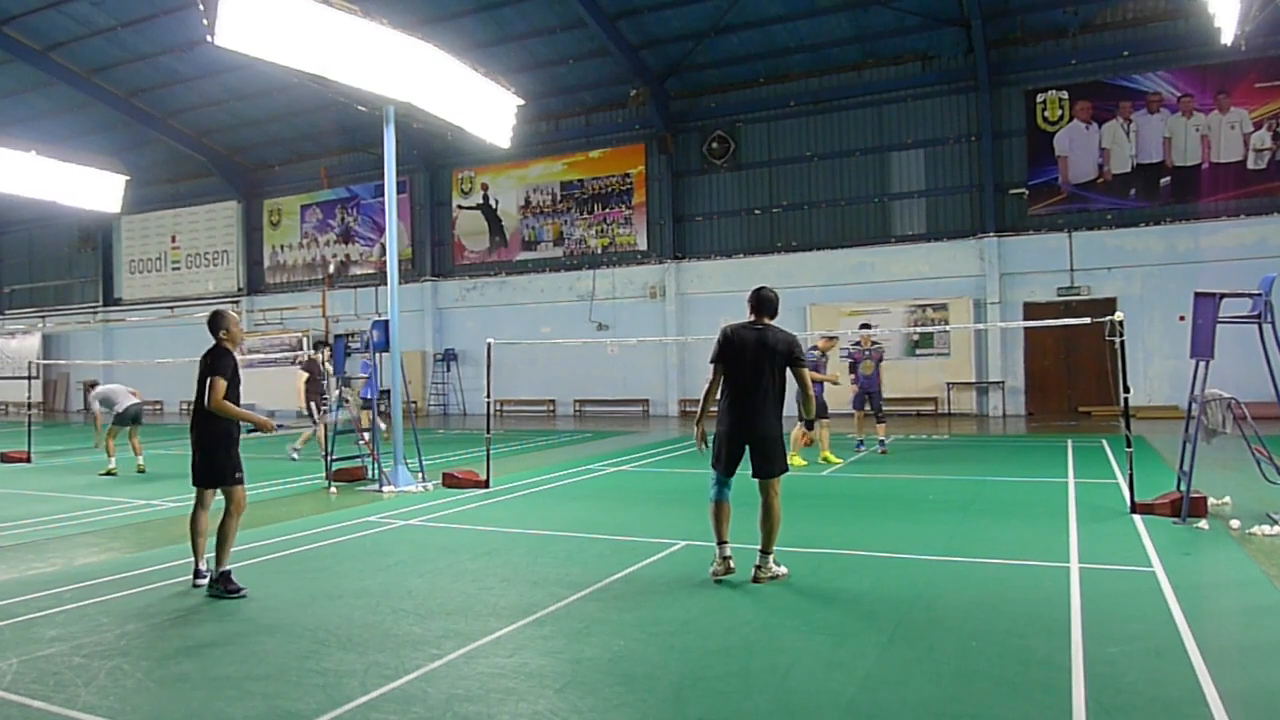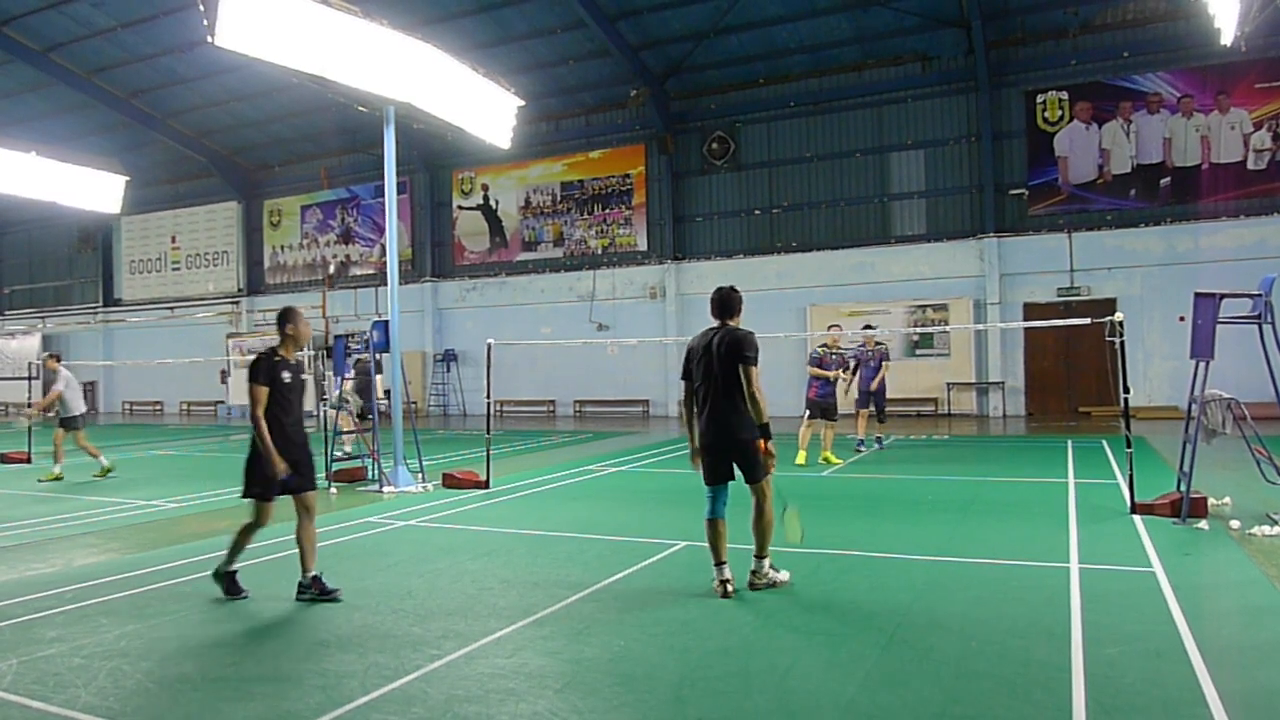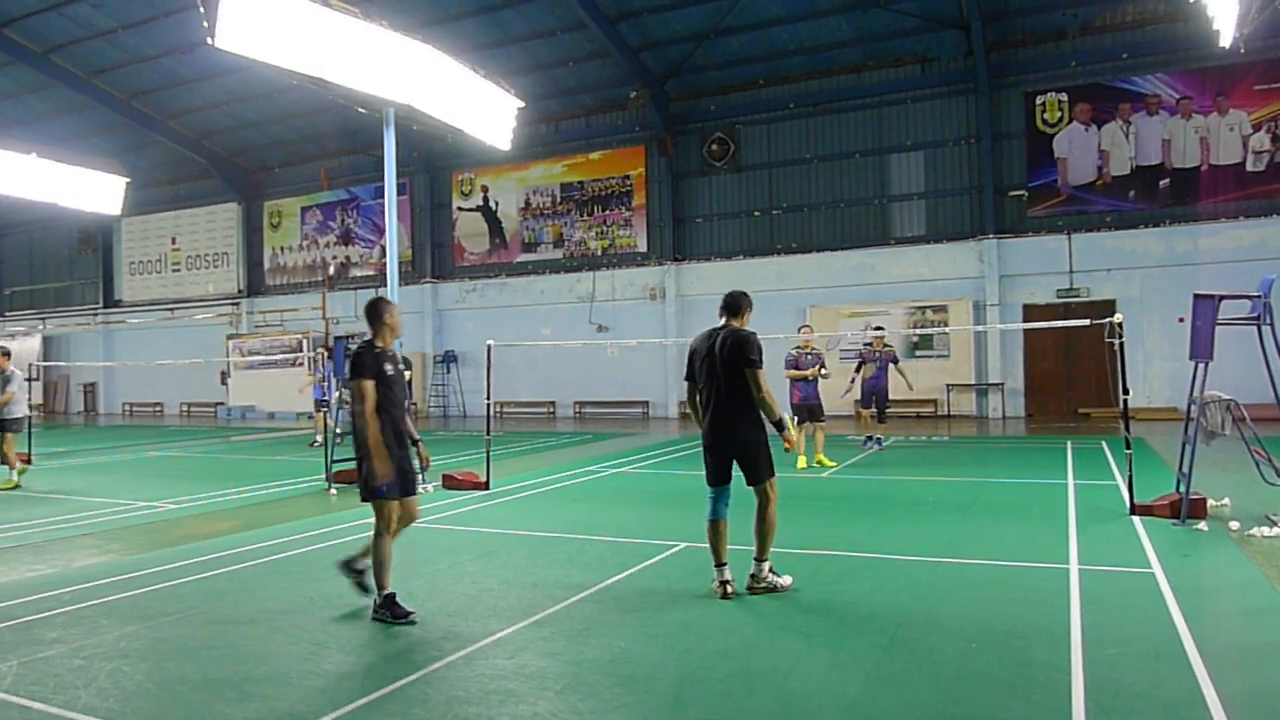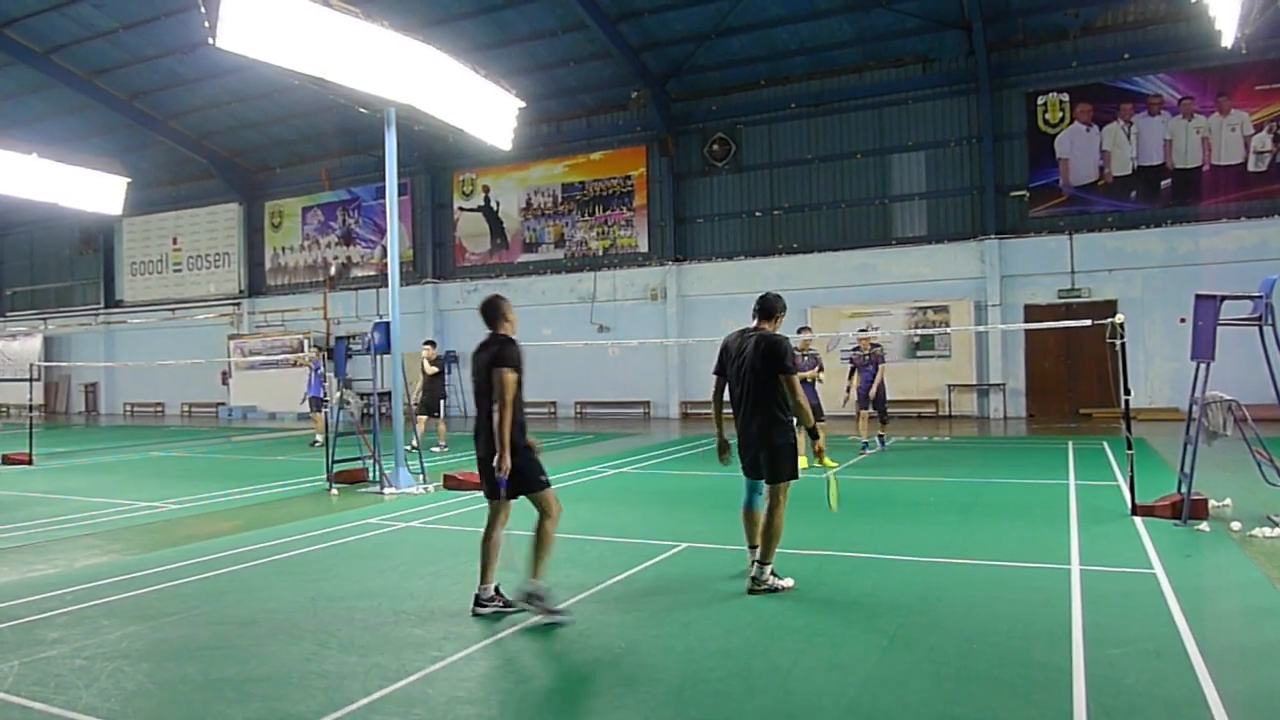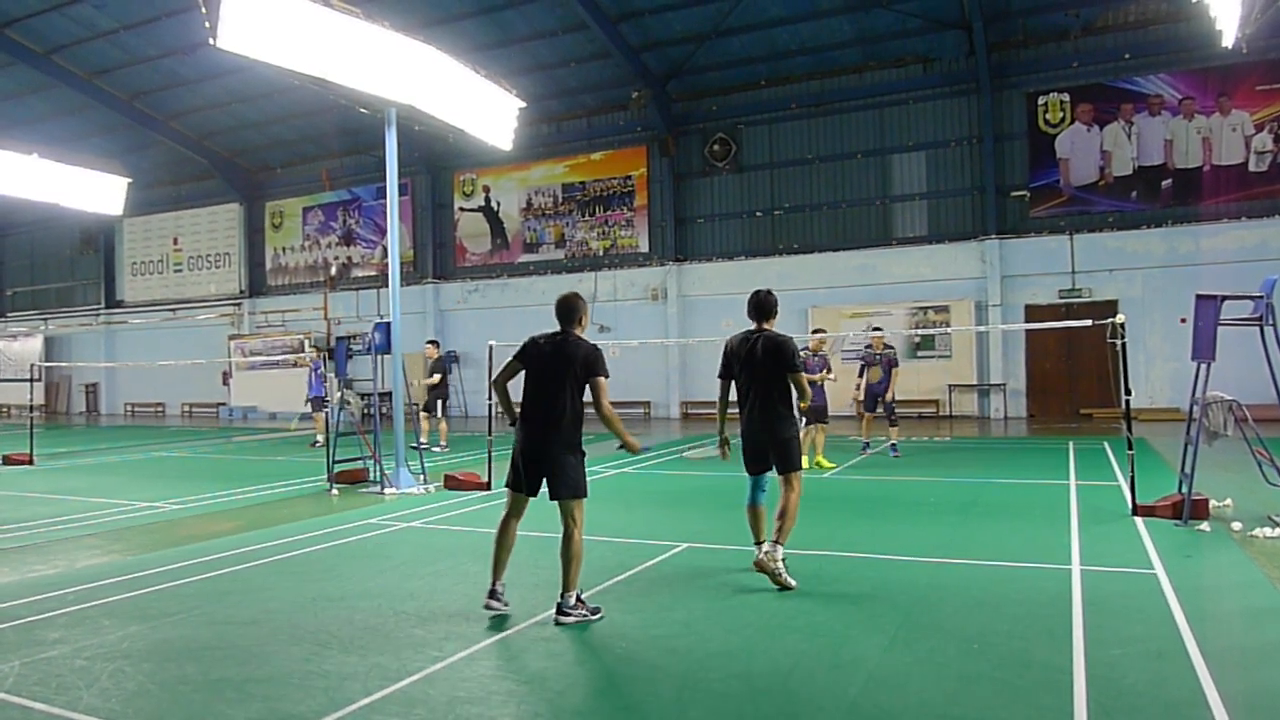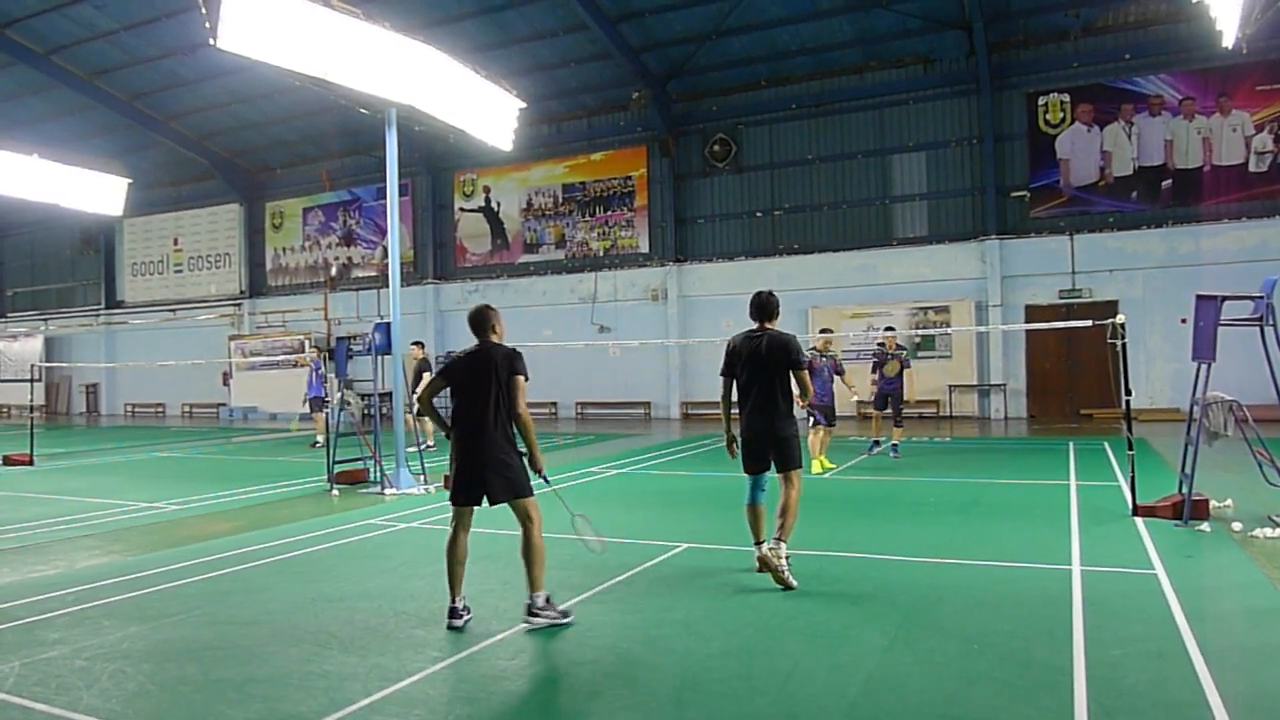
dt=0.7s
person 1, frame 1
left shoulder: (211, 357)
right shoulder: (224, 358)
right elbow: (215, 402)
right wrist: (255, 419)
left hip: (203, 437)
right hip: (219, 439)
left knee: (203, 502)
right knee: (236, 504)
left ankle: (200, 568)
right ankle: (220, 575)
person 1, frame 2
left shoulder: (298, 365)
right shoulder: (264, 364)
right elbow: (258, 414)
right wrist: (272, 456)
left hip: (299, 450)
right hip: (271, 453)
left knee: (308, 510)
right knee: (261, 520)
left ankle: (309, 581)
right ankle: (226, 570)
person 1, frame 3
left shoulder: (392, 356)
right shoulder: (365, 356)
right elbow: (366, 411)
left wrist: (416, 442)
right wrist: (377, 456)
left hip: (399, 450)
right hip: (378, 452)
left knee: (409, 514)
right knee: (387, 522)
left ankle: (357, 563)
right ankle: (384, 601)
person 1, frame 4
left shoulder: (483, 349)
right shoulder: (507, 347)
right elbow: (503, 401)
right wrist: (506, 450)
left hip: (488, 445)
right hip: (508, 445)
left knee: (498, 517)
right knee: (550, 510)
left ankle: (485, 594)
right ankle: (534, 589)
person 1, frame 5
left shoulder: (535, 344)
right shoulder: (589, 353)
left elbow: (498, 382)
right elbow: (603, 408)
left wrist: (514, 419)
right wrist: (626, 439)
left hip: (528, 442)
right hip: (564, 447)
left knee: (512, 514)
right knee: (573, 524)
left ankle: (496, 589)
right ankle: (569, 603)
person 1, frame 6
left shoulder: (458, 361)
right shoulder: (510, 357)
left elbow: (424, 398)
right elbow: (519, 410)
left wrist: (449, 430)
right wrist: (535, 450)
left hip: (464, 453)
right hip: (500, 452)
left knee: (460, 527)
right knee: (531, 522)
left ankle: (457, 606)
right ankle: (538, 602)
person 2, frame 1
left shoulder: (729, 334)
right shoulder: (787, 341)
left elbow: (714, 382)
right elbow: (807, 390)
left wrist: (700, 421)
right wrist: (809, 425)
left hip: (730, 425)
right hip: (767, 428)
left knee: (720, 484)
right knee: (770, 493)
left ankle: (723, 554)
right ankle: (765, 564)
person 2, frame 2
left shoulder: (695, 343)
right shoulder: (743, 338)
left elbow: (688, 397)
right elbow: (752, 390)
left wrist: (692, 440)
right wrist: (766, 435)
left hip: (709, 435)
right hip: (742, 431)
left knee: (716, 499)
right knee: (762, 495)
left ankle: (722, 576)
right ankle: (761, 569)
person 2, frame 3
left shoulder: (698, 343)
right shoulder: (745, 339)
left elbow: (691, 397)
right elbow: (760, 392)
right wrist: (782, 427)
left hip: (713, 436)
right hip: (748, 433)
left knee: (717, 501)
right knee: (766, 497)
left ankle: (722, 577)
right ankle: (760, 573)
person 2, frame 4
left shoulder: (730, 342)
right shoulder: (777, 344)
left elbow: (717, 395)
right elbow: (796, 397)
left wrist: (721, 436)
right wrist: (814, 434)
left hip: (746, 433)
right hip: (776, 433)
left knee: (753, 489)
right knee: (777, 499)
left ankle: (754, 556)
right ankle: (761, 575)
person 2, frame 5
left shoulder: (733, 345)
right shoulder: (783, 344)
left elbow: (723, 395)
right elbow: (803, 392)
left wrist: (721, 432)
right wrist: (804, 401)
left hip: (750, 429)
right hip: (781, 427)
left knee: (757, 486)
right knee: (791, 488)
left ankle: (762, 551)
right ankle: (773, 552)
person 2, frame 6
left shoulder: (735, 344)
right shoulder: (787, 342)
left elbow: (726, 392)
right elbow: (807, 390)
left wrist: (728, 430)
right wrist: (804, 399)
left hip: (750, 427)
right hip: (781, 426)
left knee: (755, 485)
right knee: (791, 485)
left ankle: (761, 550)
right ankle: (777, 549)
